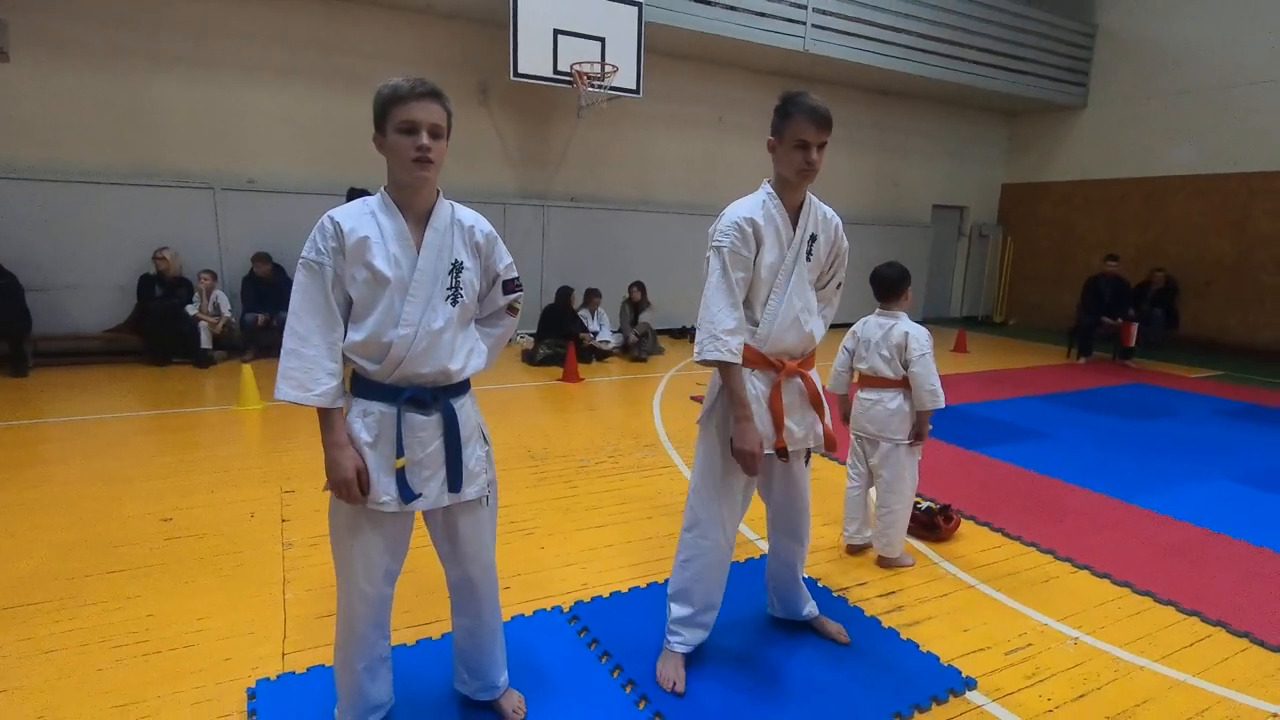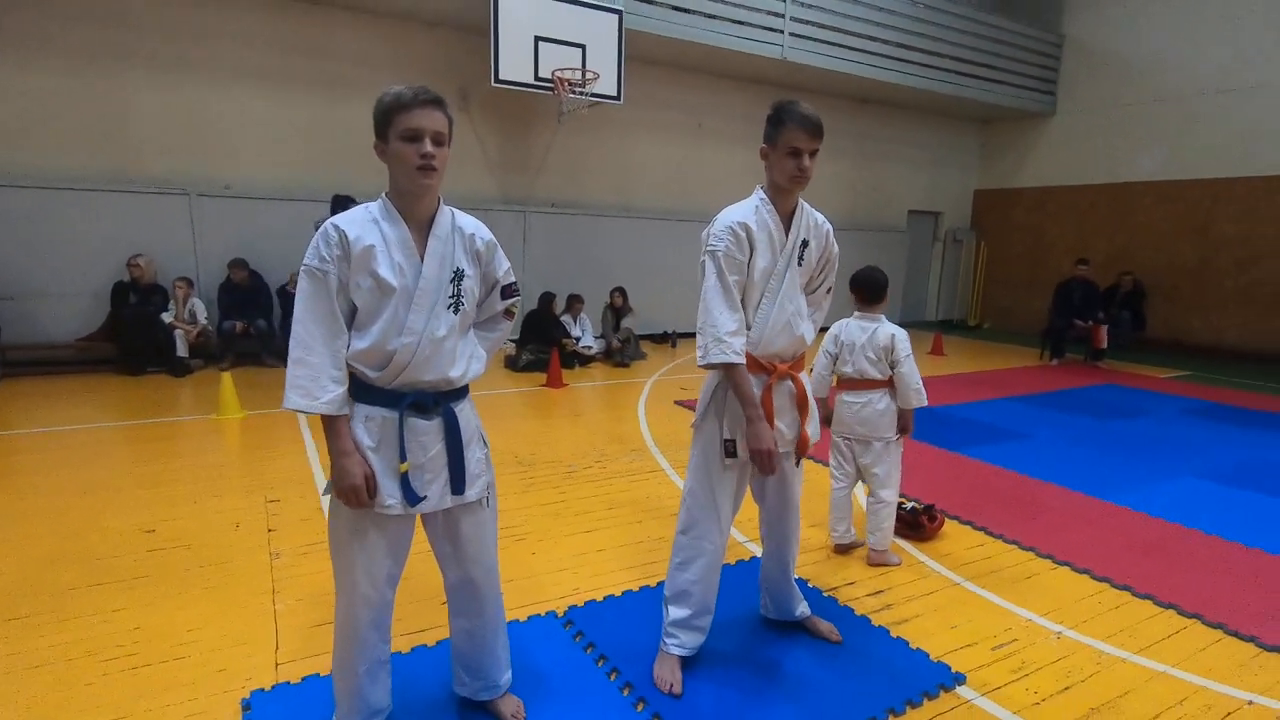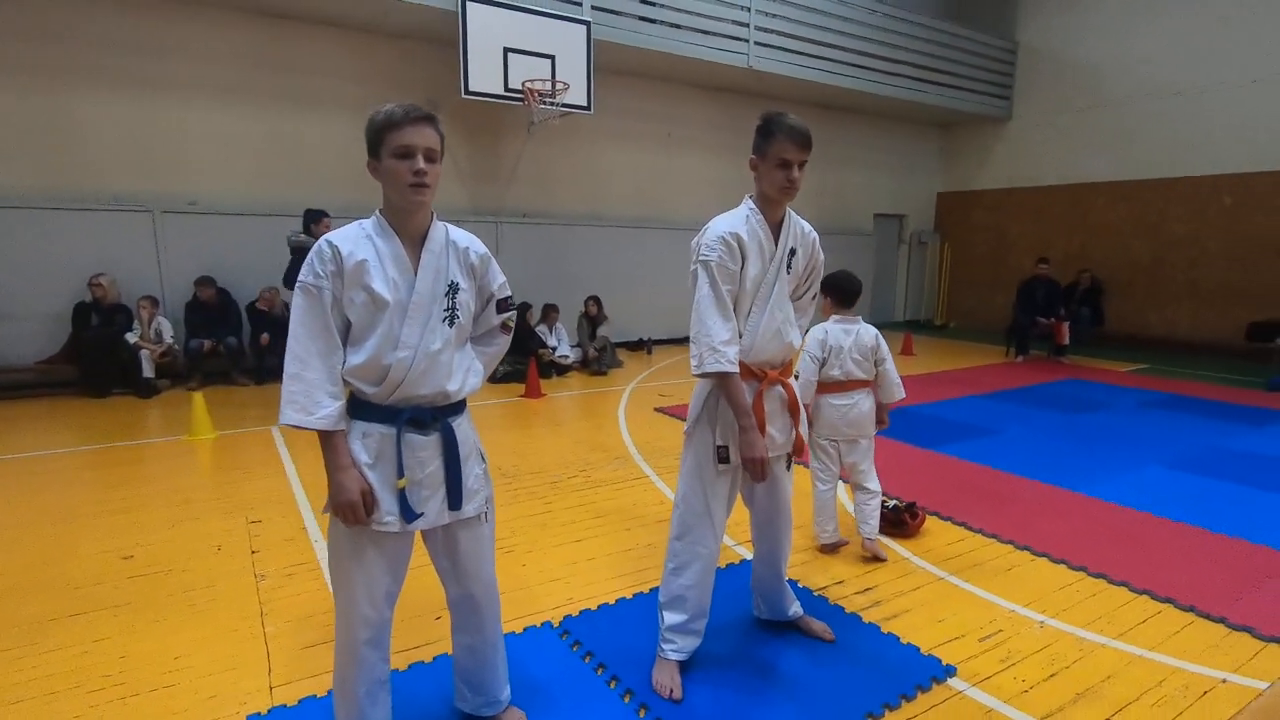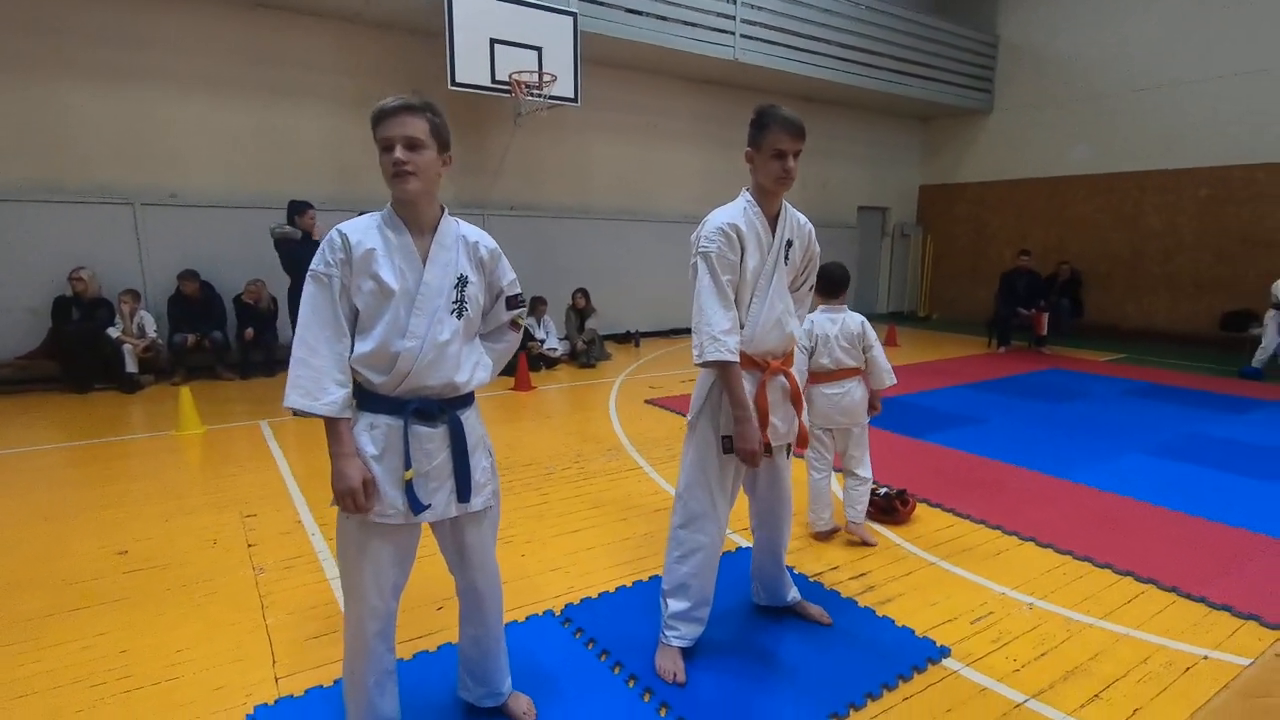
dt=0.3s
person 1, frame 1
left shoulder: (474, 232)
right shoulder: (342, 229)
left elbow: (501, 313)
right elbow: (317, 342)
left wrist: (458, 363)
right wrist: (335, 442)
left hip: (453, 423)
right hip: (375, 426)
left knee: (474, 568)
right knee: (365, 583)
person 1, frame 2
left shoulder: (473, 238)
right shoulder: (344, 236)
left elbow: (497, 318)
right elbow: (320, 350)
left wrist: (454, 368)
right wrist: (342, 449)
left hip: (452, 428)
right hip: (374, 430)
left knee: (475, 571)
right knee: (365, 589)
person 1, frame 3
left shoulder: (468, 252)
right shoulder: (338, 253)
left elbow: (493, 333)
right elbow: (316, 368)
left wrist: (453, 382)
right wrist: (339, 466)
left hip: (450, 443)
right hip: (372, 447)
left knee: (475, 587)
right knee: (364, 608)
person 1, frame 4
left shoulder: (478, 248)
right shoulder: (349, 244)
left elbow: (504, 331)
right elbow: (324, 356)
left wrist: (459, 376)
right wrist: (343, 454)
left hip: (458, 435)
right hip: (379, 439)
left knee: (479, 577)
right knee: (371, 596)
person 2, frame 1
left shoulder: (829, 226)
right shoulder: (741, 222)
right elbow: (720, 327)
left wrist: (799, 365)
right wrist: (742, 418)
left hip: (799, 385)
right hip: (746, 384)
left knee: (794, 511)
right knee: (713, 516)
left ankle: (792, 604)
right ankle: (680, 637)
person 2, frame 2
left shoulder: (820, 232)
right shoulder: (733, 228)
right elbow: (721, 334)
left wrist: (791, 375)
right wrist: (754, 419)
left hip: (790, 387)
right hip: (737, 390)
left knee: (784, 510)
right knee: (706, 518)
left ankle: (785, 604)
right ankle: (677, 639)
person 2, frame 3
left shoulder: (806, 239)
right shoulder: (723, 237)
right elbow: (715, 343)
left wrist: (778, 384)
right wrist: (746, 426)
left hip: (777, 391)
right hip: (727, 395)
left knee: (775, 512)
right knee: (699, 522)
left ankle: (777, 605)
right ankle: (674, 644)
person 2, frame 4
left shoulder: (802, 232)
right shoulder: (722, 229)
right elbow: (715, 333)
left wrist: (779, 381)
right wrist: (742, 413)
left hip: (779, 382)
right hip: (731, 385)
left knee: (775, 501)
right knee: (702, 511)
left ankle: (775, 590)
right ankle: (677, 631)
person 3, frame 1
left shoulder: (860, 327)
right shoulder: (914, 334)
left elbow: (840, 373)
right elbow: (925, 385)
left wrist: (844, 407)
right wrist: (923, 424)
left hip: (863, 410)
right hip: (896, 416)
left knee: (858, 478)
right knee: (896, 486)
left ankle: (855, 538)
right ankle: (889, 551)
person 3, frame 2
left shoulder: (839, 329)
right shoulder: (894, 334)
left elbow: (820, 374)
right elbow: (908, 383)
left wrist: (823, 408)
right wrist: (907, 418)
left hip: (845, 410)
right hip: (880, 413)
left knee: (842, 478)
right knee: (884, 484)
left ankle: (842, 538)
right ankle: (878, 548)
person 3, frame 3
left shoulder: (819, 334)
right shoulder: (872, 335)
left elbow: (805, 379)
right elbow: (888, 379)
left wrist: (803, 413)
right wrist: (883, 412)
left hip: (827, 412)
right hip: (860, 412)
left knee: (824, 479)
right knee: (865, 478)
left ankle: (828, 538)
right ankle: (870, 537)
person 3, frame 4
left shoulder: (808, 324)
right shoulder: (859, 322)
left elbow: (796, 368)
right elbow: (877, 364)
right wrist: (875, 396)
left hip: (819, 400)
right hip: (853, 398)
left knee: (819, 467)
right knee: (858, 463)
left ankle: (821, 525)
right ankle: (855, 521)
